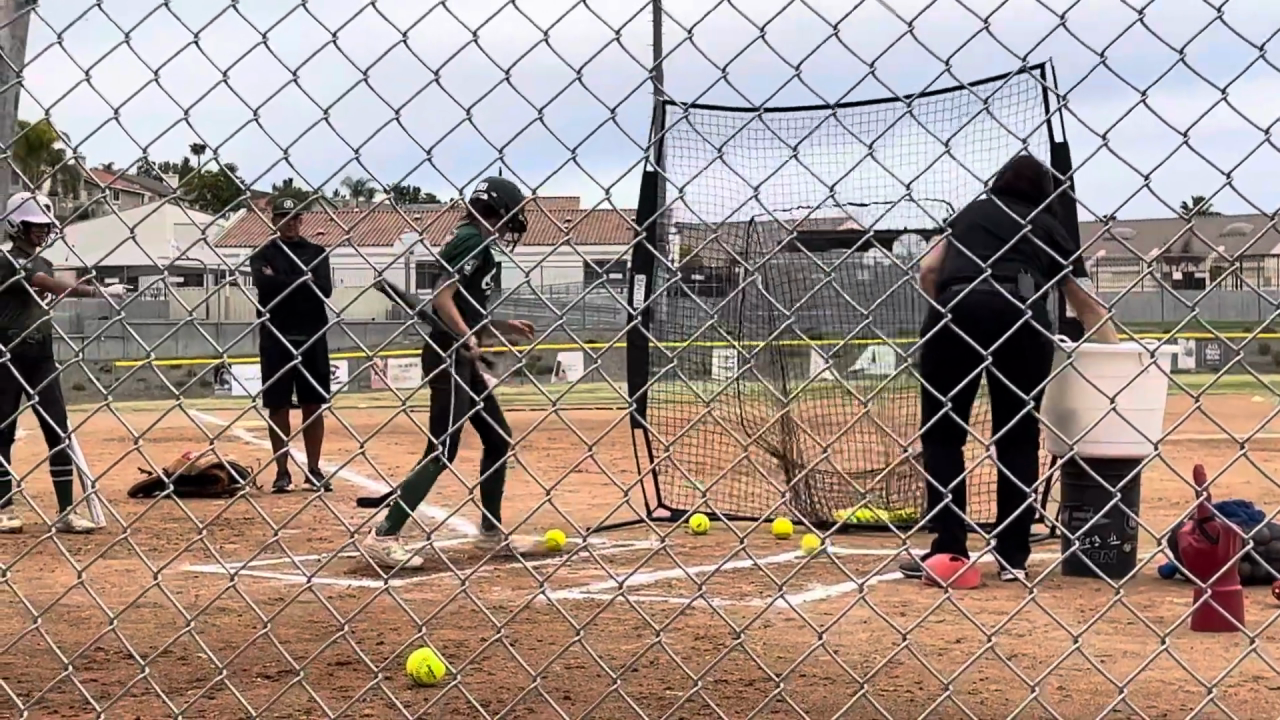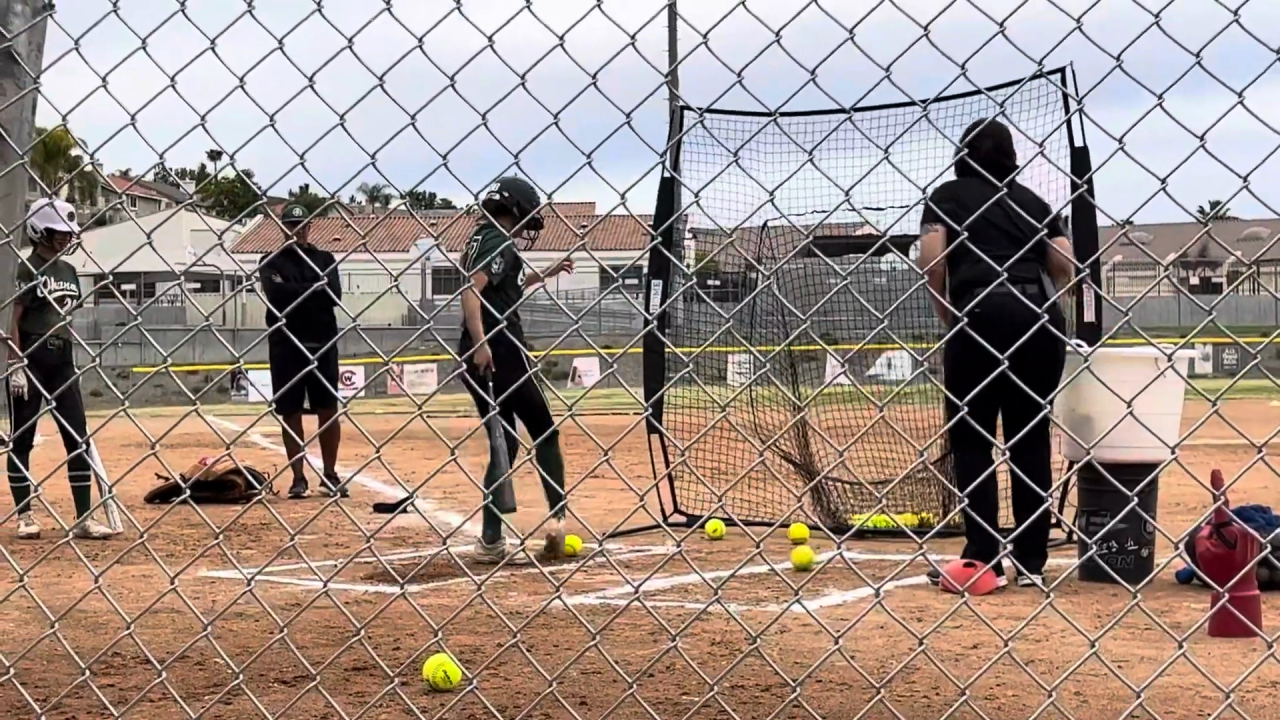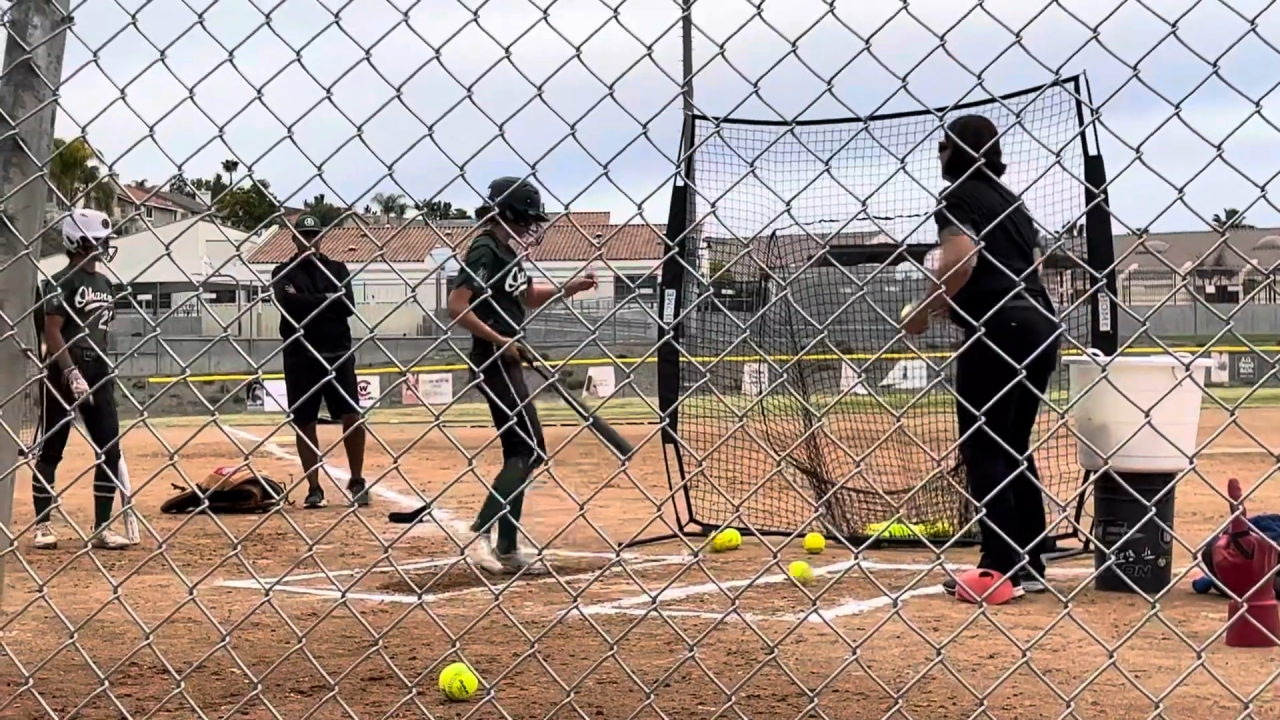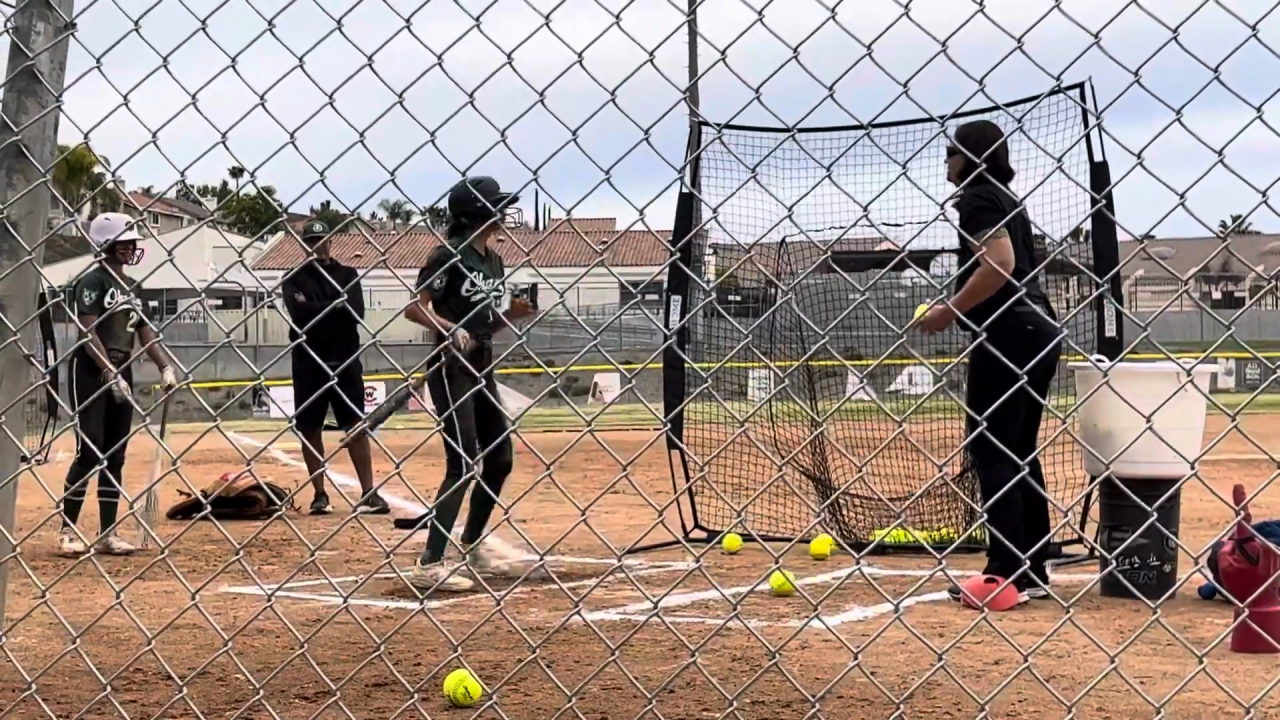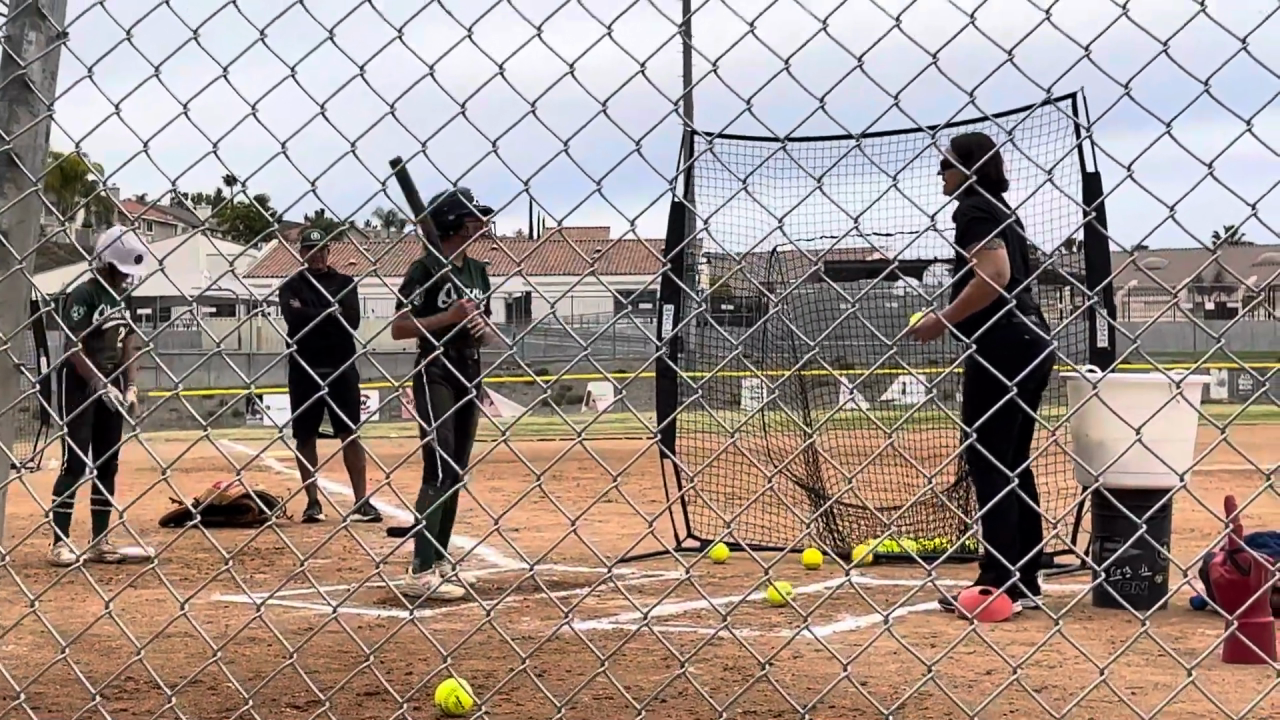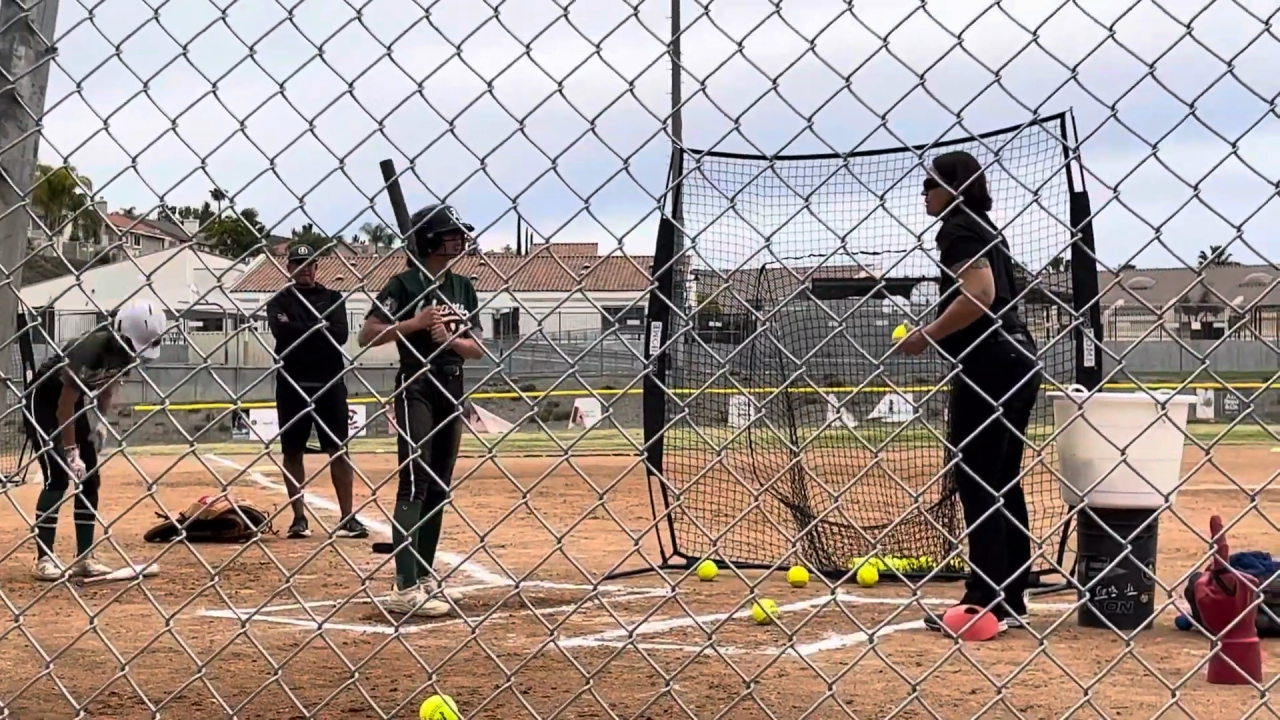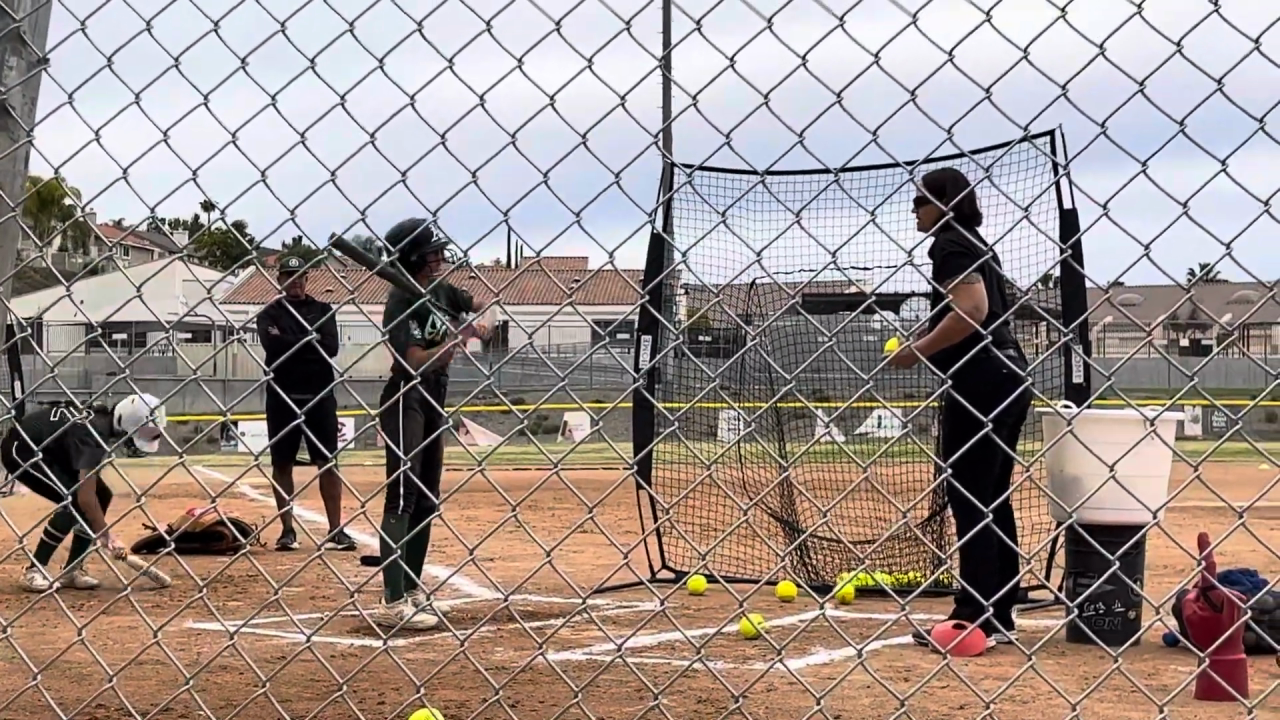
dt=0.5s
person 1, frame 1
left shoulder: (968, 212)
right shoulder: (1050, 228)
left elbow: (928, 271)
right elbow: (1087, 303)
left hip: (961, 311)
right hip: (1023, 316)
left knee: (942, 433)
right knee: (1018, 435)
left ankle: (949, 550)
right ankle: (1013, 556)
person 1, frame 2
left shoulder: (947, 195)
right shoulder: (1032, 200)
left elbow: (931, 260)
right elbow: (1066, 265)
left wrist: (944, 310)
left hip: (983, 316)
right hip: (1040, 317)
left knee: (971, 438)
right knee: (1031, 441)
left ankle: (984, 560)
right ankle: (1031, 562)
person 1, frame 3
left shoulder: (958, 195)
right shoulder: (1010, 199)
left elbow: (961, 263)
left wrist: (925, 309)
left hip: (998, 331)
right hip: (1038, 325)
left knee: (983, 449)
right knee: (1014, 448)
left ankle: (998, 571)
right ankle: (1029, 565)
person 1, frame 4
left shoulder: (977, 197)
right shoulder: (1005, 198)
left elbow: (1001, 266)
left wrist: (948, 310)
left hip: (1006, 334)
right hip: (1037, 331)
left knee: (991, 451)
right knee: (1020, 453)
left ankle: (1007, 575)
right ankle: (1032, 571)
person 1, frame 5
left shoulder: (974, 209)
right shoulder: (1001, 210)
left elbow: (995, 277)
left wrist: (942, 320)
left hip: (1001, 345)
right hip: (1028, 341)
left knee: (987, 463)
right knee: (1012, 464)
left ankle: (1000, 585)
right ankle: (1023, 581)
person 1, frame 6
left shoulder: (958, 228)
right shoulder: (984, 228)
left elbow: (979, 295)
left wrist: (926, 336)
left hip: (988, 364)
right hip: (1014, 360)
left knee: (975, 481)
right knee: (1002, 483)
left ankle: (985, 604)
right ankle: (1010, 600)
person 1, frame 7
left shoulder: (950, 243)
right shoulder: (976, 244)
left elbow: (973, 310)
left wrist: (919, 350)
right wrist: (929, 343)
left hip: (980, 379)
right hip: (1006, 375)
left knee: (968, 498)
right knee: (992, 499)
left ankle: (975, 620)
right ankle: (998, 615)
person 2, frame 1
left shoulder: (470, 240)
right shoulder: (473, 240)
right elbow: (442, 295)
left wrist: (504, 325)
right wrist: (466, 337)
left hip: (458, 356)
right hip: (452, 356)
left knee: (499, 440)
right knee: (442, 451)
left ankle: (492, 532)
right ankle: (383, 536)
person 2, frame 2
left shoulder: (479, 240)
right shoulder: (499, 243)
right elbow: (471, 291)
left wrist: (545, 273)
right wrist: (480, 341)
left hip: (477, 357)
right hip: (502, 352)
left knee: (504, 444)
right knee: (545, 433)
left ankle: (491, 540)
right ankle: (556, 517)
person 2, frame 3
left shoulder: (510, 252)
right shoulder: (484, 252)
left elbow: (526, 300)
right elbow: (455, 308)
left wrist: (571, 287)
right wrist: (500, 340)
left hip: (508, 362)
right hip: (495, 362)
left knee: (519, 454)
right knee: (531, 452)
left ankle: (505, 550)
right ankle: (479, 533)
person 2, frame 4
left shoulder: (495, 261)
right shoulder: (449, 255)
right elbow: (415, 308)
left wrist: (513, 314)
right wrist: (450, 330)
left hip: (482, 369)
right hip: (451, 369)
left knee: (499, 460)
right knee: (464, 466)
left ankle: (472, 545)
right ankle: (429, 564)
person 2, frame 5
left shoulder: (478, 271)
right shoulder: (425, 268)
right elbow: (398, 329)
left wrist: (480, 326)
right wrist: (450, 315)
left hip: (469, 374)
right hip: (435, 374)
left knee: (456, 473)
right knee: (436, 472)
left ankle: (439, 562)
right ankle: (420, 573)
person 2, frame 6
left shoulder: (462, 287)
right shoulder: (404, 283)
left elbow: (478, 348)
right elbow: (367, 336)
left wrist: (450, 339)
right wrist: (414, 323)
left hip: (452, 390)
right hip: (417, 389)
left knee: (439, 489)
right knee: (414, 487)
left ankle: (424, 577)
right ankle: (404, 588)
person 2, frame 7
left shoulder: (440, 290)
right shoulder: (401, 302)
right elbow: (420, 364)
left wrist: (480, 324)
right wrist: (461, 336)
left hip: (433, 403)
right hip: (405, 403)
left knee: (427, 500)
right knee: (402, 499)
left ankle: (412, 589)
right ankle: (393, 602)
person 3, frame 1
left shoulder: (41, 262)
right elbow: (54, 286)
right wrist: (99, 290)
left hip: (42, 354)
left knee: (59, 433)
left ankle: (66, 512)
person 3, frame 2
left shoulder: (68, 270)
right shoulder: (27, 269)
right elbow: (12, 322)
right wrist: (15, 367)
left hip: (62, 360)
right hip: (30, 360)
left knee: (78, 439)
right knee: (22, 439)
left ankle: (84, 518)
right ankle: (24, 515)
person 3, frame 3
left shoulder: (104, 282)
right shoulder: (63, 280)
right elbow: (52, 332)
right wrist: (72, 374)
left hip: (97, 372)
right hip: (65, 372)
left knee: (110, 451)
right knee: (51, 450)
left ankle: (102, 528)
right ankle: (42, 525)
person 3, frame 4
left shoulder: (132, 286)
right shoulder: (92, 281)
left elbow: (145, 334)
right elbow: (88, 334)
left wrist: (166, 367)
right wrist: (110, 374)
left hip: (121, 374)
right hip: (91, 373)
left knee: (114, 457)
right knee: (89, 453)
left ankle: (107, 534)
right ankle: (68, 528)
person 3, frame 5
left shoulder: (122, 297)
right shoulder: (83, 294)
right elbow: (72, 348)
left wrist: (130, 387)
right wrist: (100, 385)
left hip: (108, 388)
right hip: (79, 385)
left knee: (107, 465)
right knee: (75, 463)
left ankle: (99, 541)
right ankle: (59, 543)
person 3, frame 6
left shoulder: (124, 350)
right shoulder: (89, 349)
right elbow: (66, 400)
left wrist: (103, 417)
right wrist: (70, 451)
left hip: (76, 411)
right hip: (43, 403)
left knee: (90, 479)
right knee: (58, 478)
left ankle: (84, 557)
right ankle: (44, 559)
person 3, frame 7
left shoulder: (106, 417)
right shoulder: (97, 430)
right elbow: (86, 492)
right wrist: (107, 539)
left hip: (45, 447)
right hip: (19, 449)
left knee: (103, 496)
right knee: (72, 500)
left ankle: (73, 571)
right ankle: (34, 571)
person 4, frame 1
left shoulder: (316, 252)
right shoulder: (263, 254)
left elbow: (324, 289)
right elbow: (266, 285)
left wrist: (286, 285)
right wrist: (303, 282)
left hip: (311, 337)
right hip: (276, 338)
left knee: (314, 405)
right knee: (278, 406)
left ankle: (314, 470)
right ankle: (282, 471)
person 4, frame 2
left shoulder: (325, 259)
right shoulder: (271, 262)
left elbow: (334, 296)
right elbow: (276, 293)
left wrist: (295, 293)
right wrist: (313, 289)
left hip: (322, 344)
right hip: (286, 345)
left knee: (328, 410)
right knee: (290, 413)
left ankle: (329, 475)
right ankle: (298, 477)
person 4, frame 3
left shoulder: (337, 269)
right shoulder: (285, 272)
left elbow: (347, 306)
right elbow: (289, 303)
left wrist: (308, 305)
right wrist: (327, 300)
left hip: (338, 353)
right hip: (301, 356)
left knee: (353, 417)
right knee: (305, 423)
left ankle: (357, 481)
right ankle: (314, 488)
person 4, frame 4
left shoulder: (347, 275)
right shoulder: (294, 279)
left elbow: (357, 312)
right elbow: (299, 312)
left wrist: (318, 311)
right wrist: (336, 307)
left hip: (345, 361)
right hip: (309, 362)
left knee: (356, 426)
right knee: (310, 430)
left ankle: (368, 494)
right ankle: (319, 494)
person 4, frame 5
left shoulder: (345, 283)
right shoulder: (291, 286)
left elbow: (352, 320)
right elbow: (295, 318)
left wrist: (313, 319)
right wrist: (332, 315)
left hip: (341, 368)
right hip: (305, 370)
left knee: (351, 435)
right knee: (305, 437)
left ankle: (361, 502)
right ankle: (313, 502)
person 4, frame 6
left shoulder: (333, 298)
right shoulder: (279, 301)
left elbow: (341, 334)
right elbow: (282, 331)
left wrist: (301, 331)
right wrist: (320, 328)
left hip: (329, 383)
right hip: (293, 385)
left knee: (339, 450)
right knee: (292, 452)
left ankle: (347, 517)
right ankle: (299, 517)
person 4, frame 7
left shoulder: (323, 310)
right shoulder: (270, 313)
left elbow: (331, 347)
right elbow: (272, 344)
left wrist: (291, 345)
right wrist: (310, 341)
left hip: (319, 396)
right hip: (283, 397)
left knee: (328, 463)
right knee: (282, 464)
left ankle: (335, 531)
right ankle: (287, 530)
